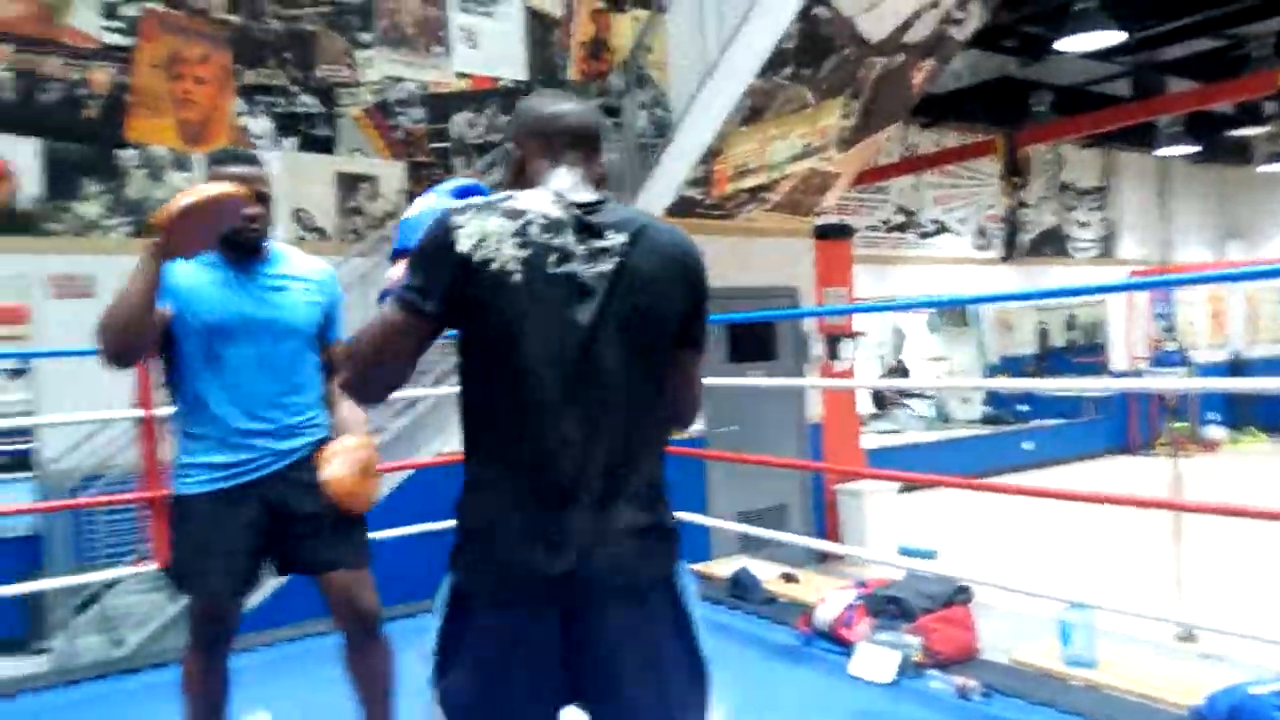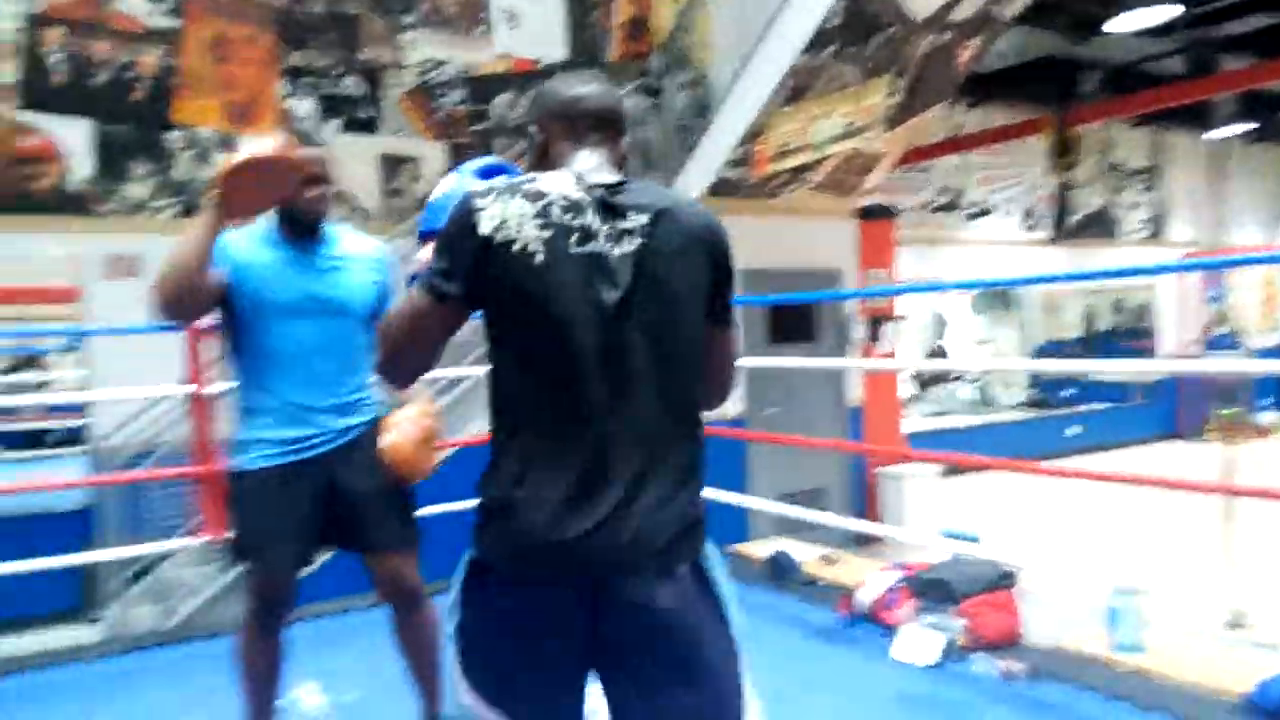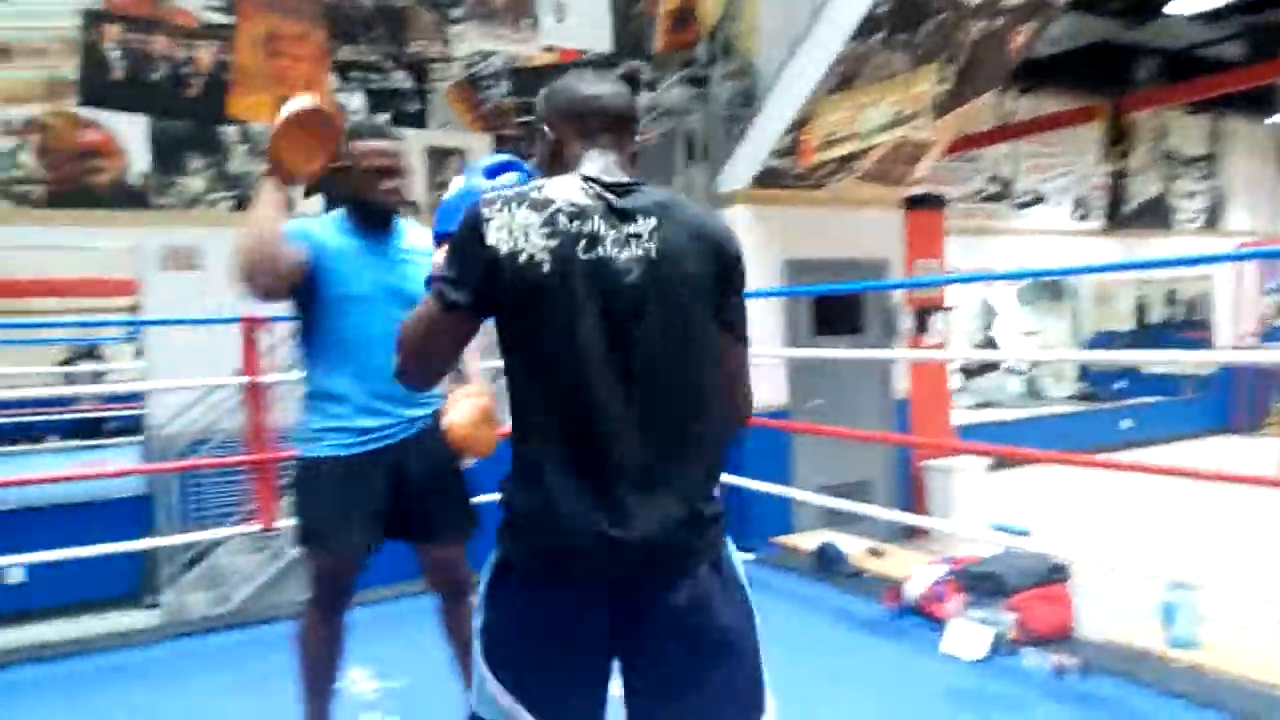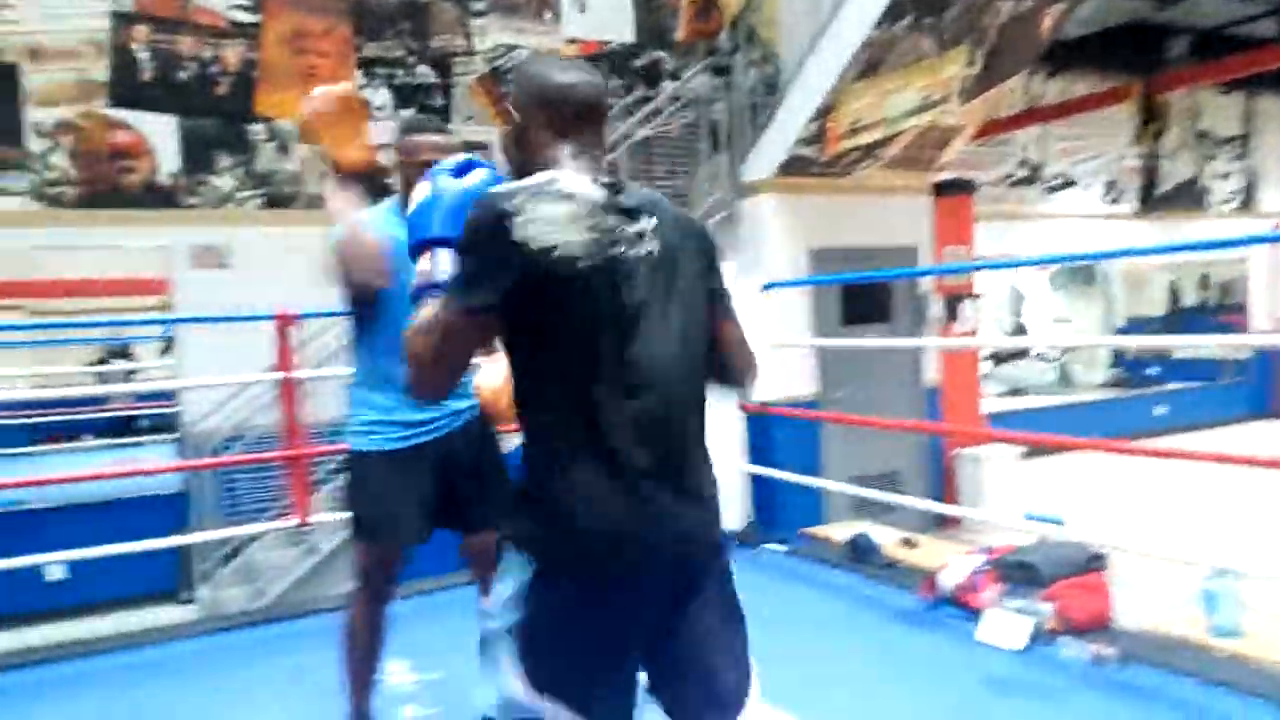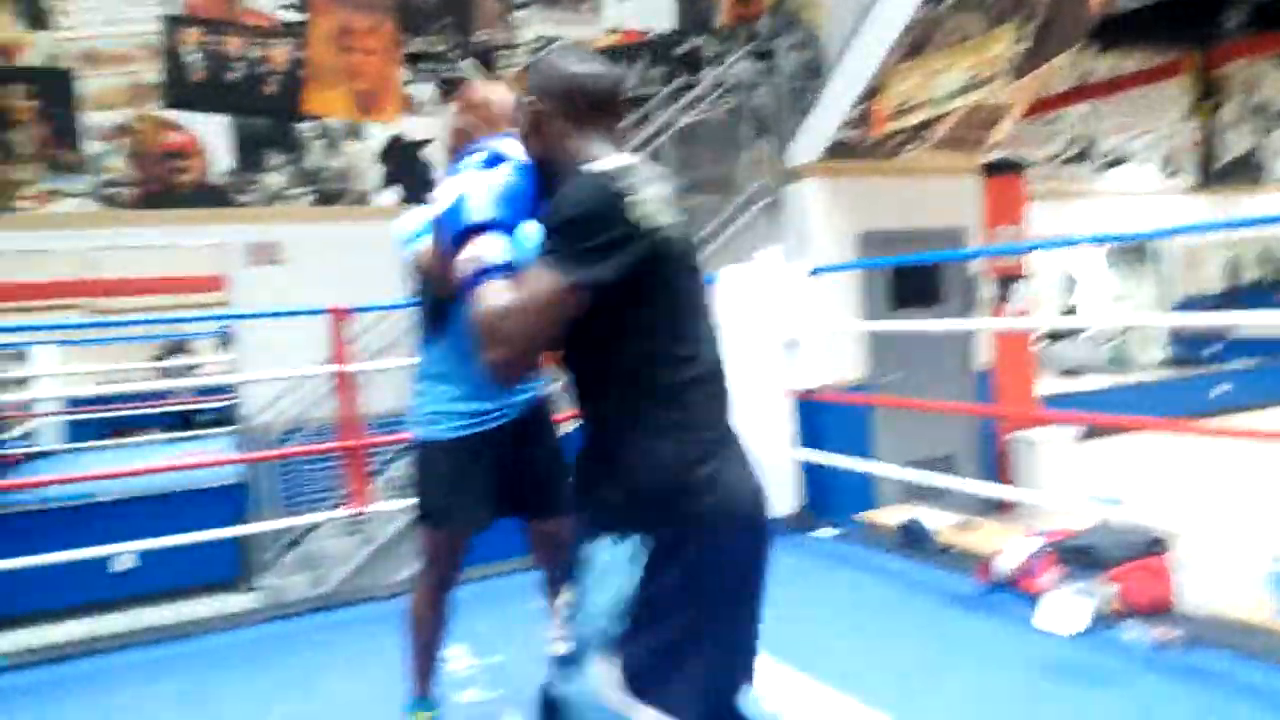
dt=0.1s
person 1, frame 1
left shoulder: (466, 232)
right shoulder: (672, 251)
left elbow: (365, 379)
left wrist: (413, 272)
left hip: (505, 568)
right hip: (635, 564)
person 1, frame 2
left shoulder: (490, 215)
right shoulder: (696, 228)
left elbow: (397, 363)
right elbow: (713, 389)
left wrist: (441, 253)
left hip: (528, 544)
right hip: (660, 541)
person 1, frame 3
left shoulder: (499, 219)
right shoulder: (704, 235)
left elbow: (416, 367)
right elbow: (733, 404)
left wrist: (453, 257)
left hip: (554, 547)
right hip: (684, 541)
person 1, frame 4
left shoulder: (510, 215)
right shoulder: (676, 223)
left elbow: (428, 376)
right elbow: (735, 367)
left hip: (577, 540)
right hip: (688, 527)
person 1, frame 5
left shoulder: (598, 194)
right shoulder: (639, 193)
left elbow: (507, 352)
left wrist: (480, 255)
left hip: (659, 508)
right hip: (712, 496)
person 2, frame 1
left shoulder: (315, 275)
right shoulder: (177, 276)
left elbow: (339, 372)
right elbow: (118, 351)
left wrist: (351, 435)
right wrist: (155, 255)
left hip: (305, 465)
right hip: (213, 480)
left knee: (360, 606)
right knee: (211, 627)
person 2, frame 2
left shoulder: (369, 256)
right shoulder: (239, 251)
right elbow: (174, 305)
right wrist: (215, 213)
left hip: (359, 445)
right hip: (272, 455)
left knee: (406, 587)
right knee: (268, 603)
person 2, frame 3
left shoulder: (430, 248)
right shoulder: (316, 237)
right elbow: (261, 280)
right wrist: (274, 183)
left hip: (420, 436)
right hip: (339, 445)
left knee: (456, 577)
right knee: (331, 589)
person 2, frame 4
right shoulder: (371, 229)
right elbow: (369, 278)
right wrist: (341, 188)
left hip: (463, 428)
right hip: (387, 437)
left knee: (498, 567)
right knee: (375, 581)
person 2, frame 5
left shoulder: (531, 225)
right shoulder: (434, 218)
right elbow: (440, 279)
right wrist: (461, 187)
left hip: (523, 413)
right hip: (452, 426)
left knee: (559, 549)
right knee: (442, 567)
